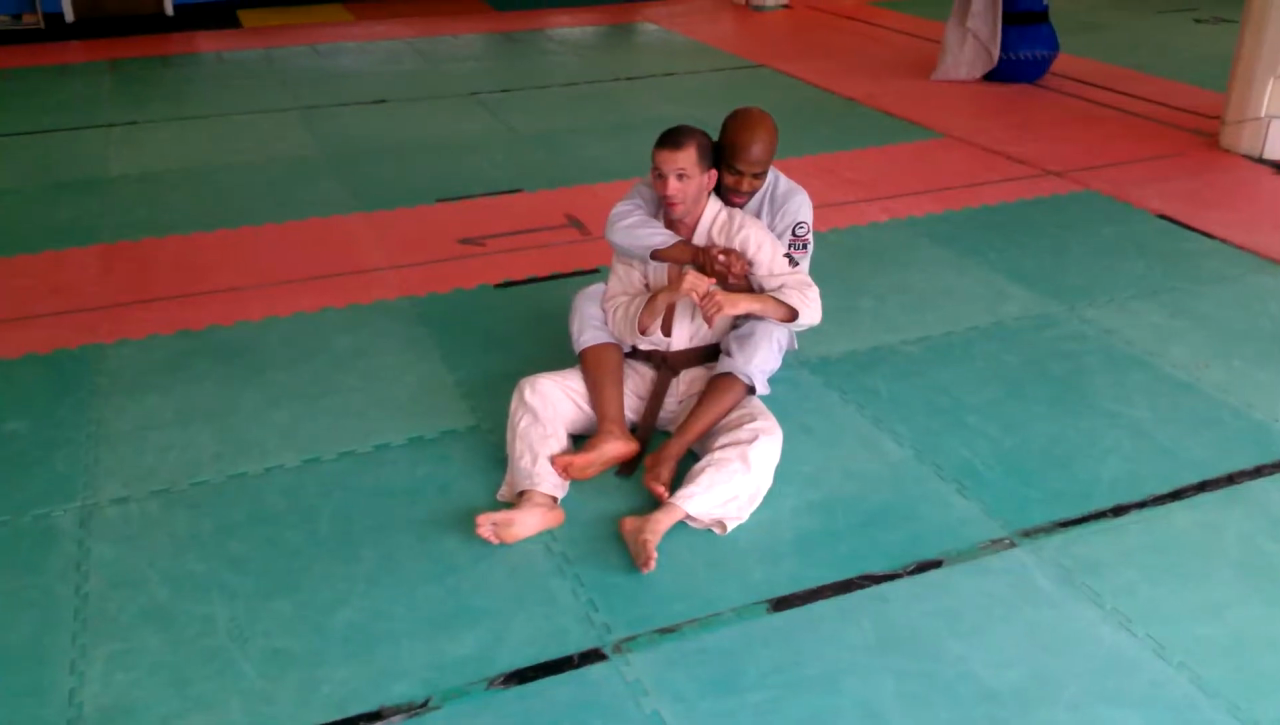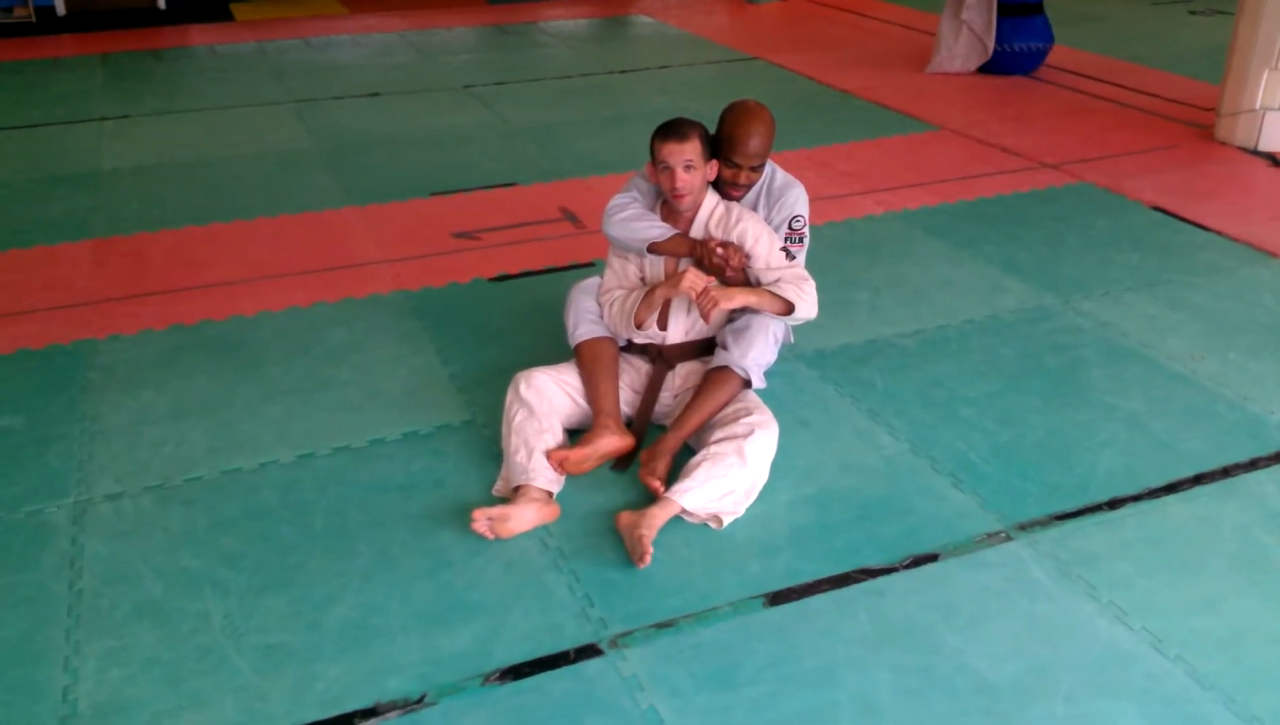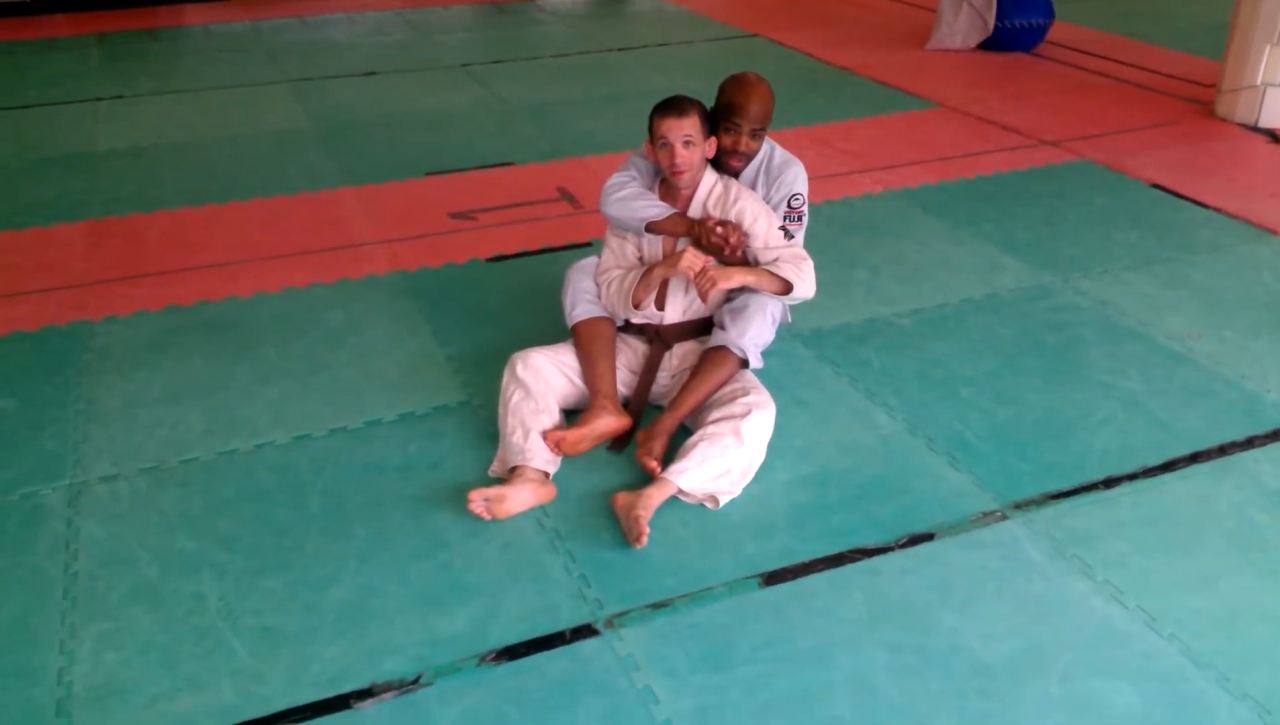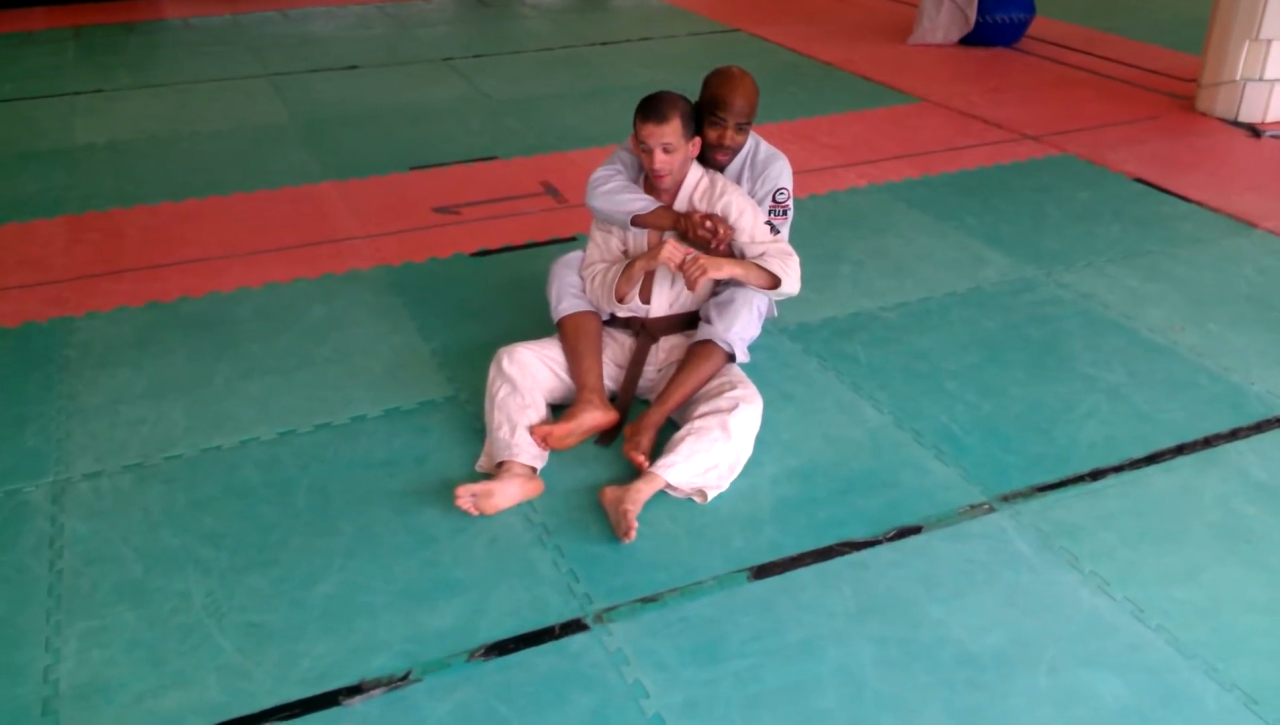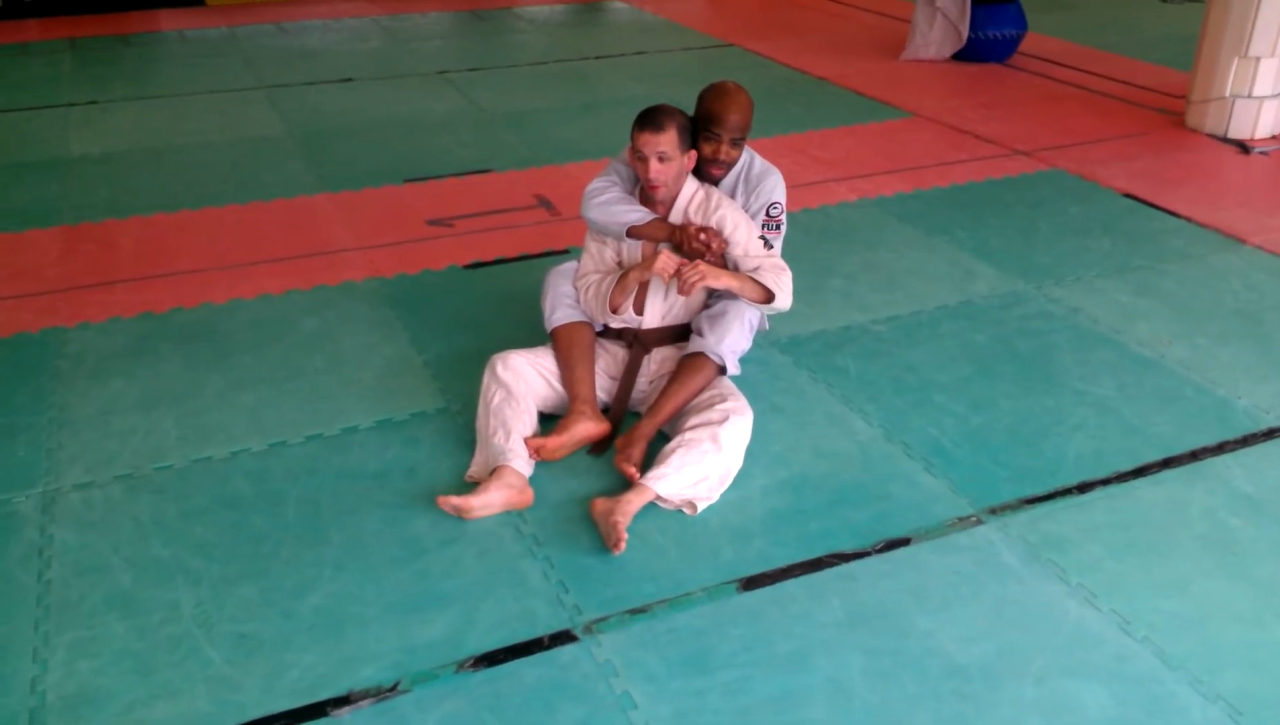
dt=1s
person 1, frame 1
left shoulder: (741, 232)
left elbow: (807, 304)
right elbow: (619, 324)
left wrist: (742, 300)
right wrist: (666, 294)
left hip: (707, 381)
right hip: (638, 373)
left knee: (761, 437)
right knee: (536, 391)
left ankle: (655, 522)
right ankle: (539, 502)
person 1, frame 2
left shoulder: (738, 225)
left elbow: (804, 298)
right elbow: (614, 317)
left wrist: (738, 294)
right wrist: (663, 289)
left hip: (704, 374)
right hip: (634, 367)
left knee: (757, 432)
right knee: (531, 386)
left ankle: (652, 516)
right ankle: (534, 497)
person 1, frame 3
left shoulder: (737, 204)
left elbow: (802, 277)
right elbow: (612, 297)
left wrist: (737, 274)
right wrist: (662, 269)
left hip: (701, 354)
right hip: (632, 348)
left knee: (754, 412)
right knee: (528, 366)
left ankle: (648, 498)
right ankle: (530, 478)
person 1, frame 4
left shoulder: (721, 198)
left elbow: (787, 273)
right elbow: (597, 291)
left wrist: (726, 265)
right wrist: (642, 262)
left hip: (686, 348)
right hip: (617, 342)
left knee: (741, 406)
right knee: (514, 361)
left ankle: (636, 492)
right ankle: (517, 472)
person 1, frame 5
left shoulder: (716, 212)
left elbow: (780, 289)
right elbow: (591, 302)
left wrist: (722, 276)
right wrist: (637, 273)
left hip: (679, 361)
right hip: (610, 353)
left knee: (732, 419)
right knee: (507, 368)
left ankle: (626, 504)
right ankle: (508, 480)
person 2, frame 1
left shoulder: (790, 201)
right elbow: (622, 223)
left wrist: (739, 285)
right wrist: (695, 255)
left hip: (735, 323)
left knee: (767, 336)
right knee: (591, 301)
left ankle: (670, 451)
right ankle: (613, 432)
person 2, frame 2
left shoulder: (786, 194)
right elbow: (618, 217)
left wrist: (735, 277)
right wrist: (694, 247)
left hip: (731, 317)
left knee: (763, 330)
right knee: (586, 295)
left ankle: (666, 446)
right ankle: (609, 427)
person 2, frame 3
left shoulder: (785, 172)
right elbow: (616, 195)
left wrist: (734, 256)
right wrist: (692, 226)
left hip: (730, 296)
left knee: (761, 311)
right knee: (584, 274)
left ankle: (662, 426)
right ankle: (605, 407)
person 2, frame 4
left shoulder: (770, 167)
right elbow: (602, 189)
left wrist: (720, 248)
right wrist: (679, 220)
left hip: (714, 292)
left knee: (748, 304)
right knee: (569, 269)
left ankle: (650, 420)
right ankle: (592, 402)
person 2, frame 5
left shoulder: (764, 181)
right elbow: (597, 200)
left wrist: (714, 261)
right wrist: (673, 232)
left hip: (706, 305)
left knee: (738, 318)
right knee: (563, 279)
left ankle: (641, 432)
right ankle: (584, 412)
